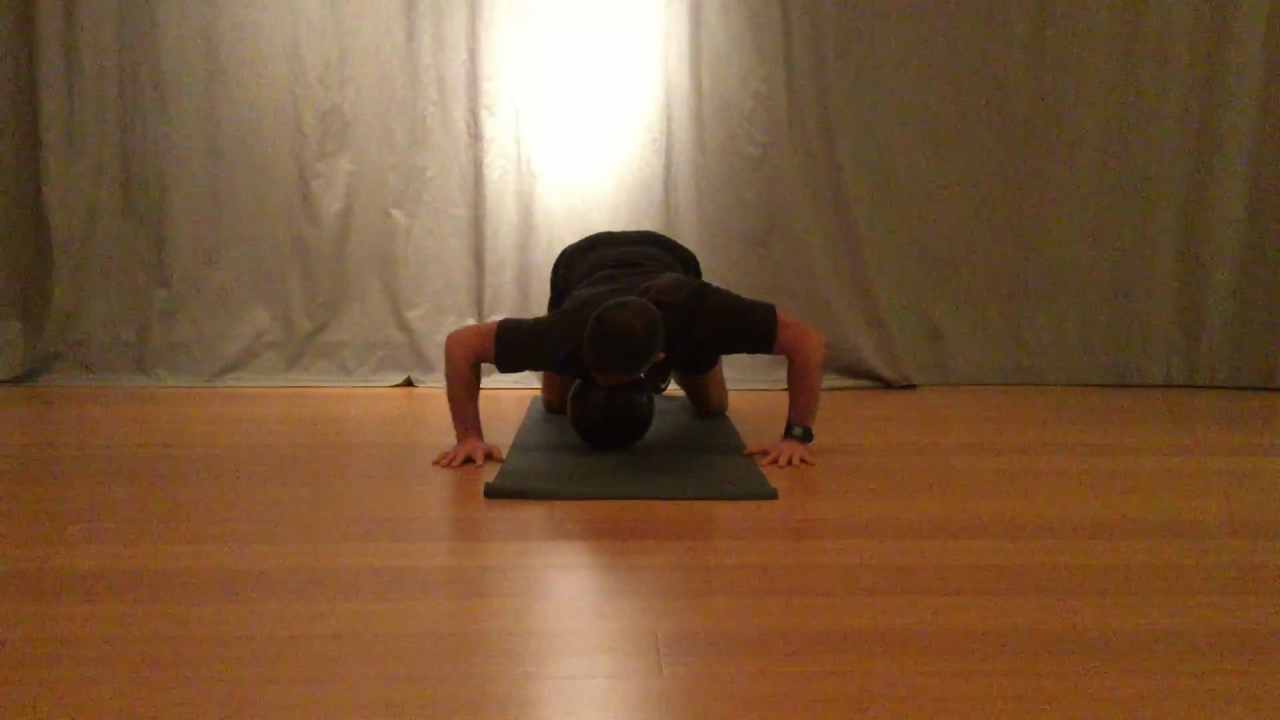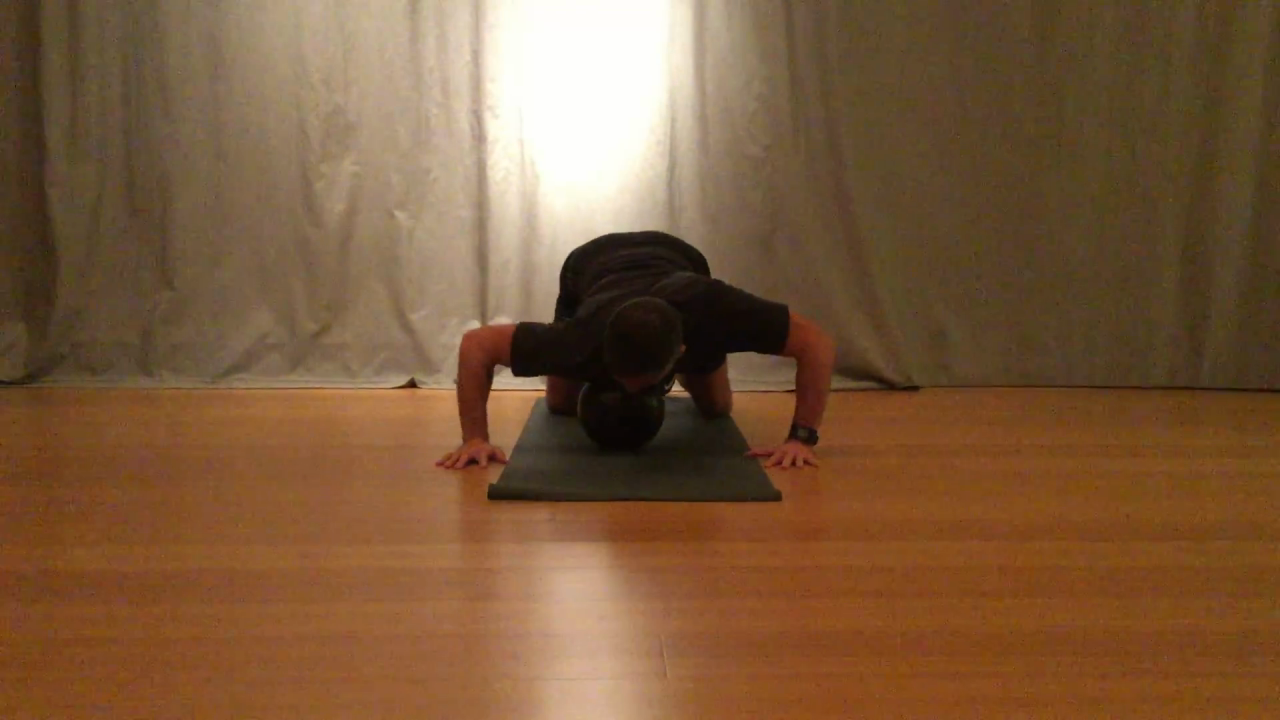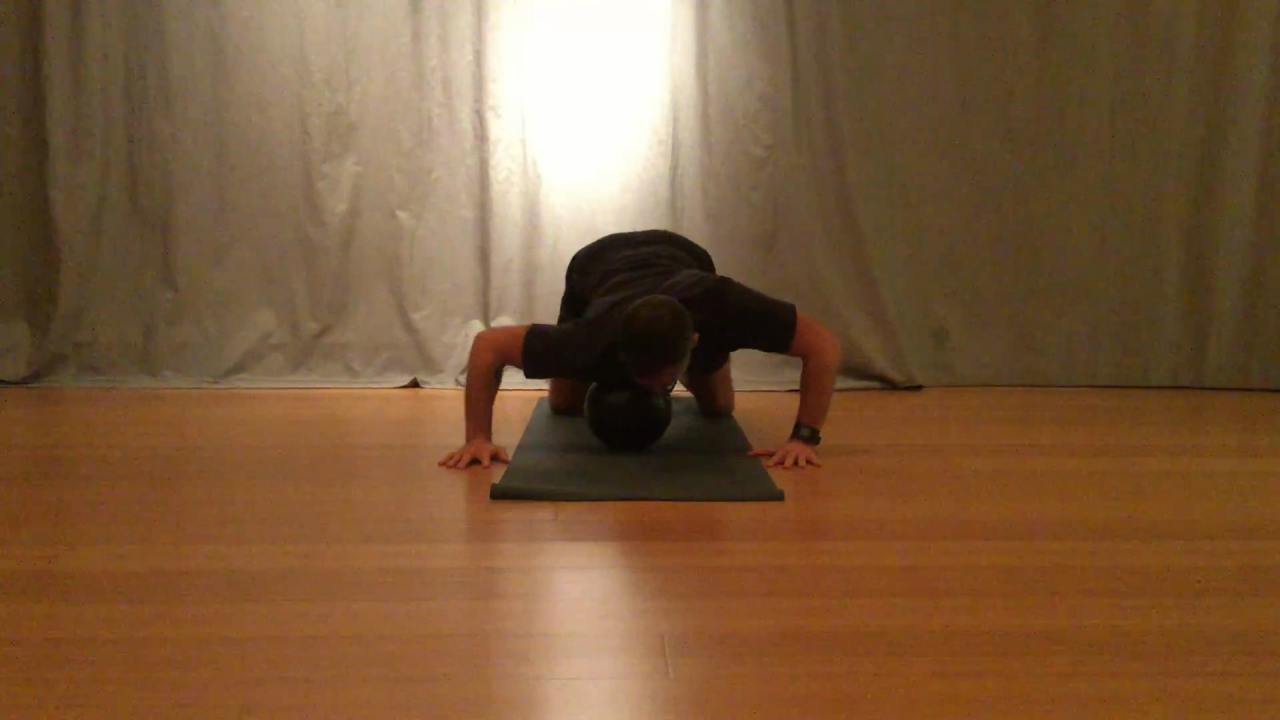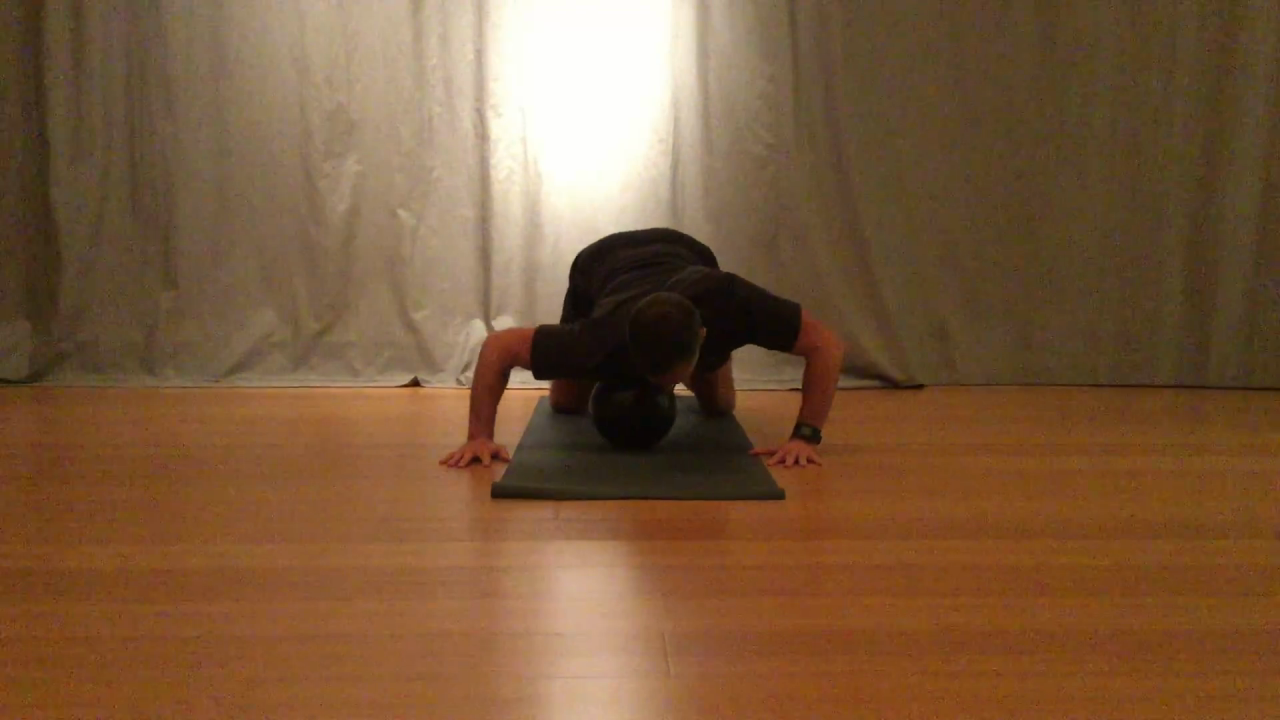
dt=0.2s
person 1, frame 1
left shoulder: (697, 310)
right shoulder: (569, 331)
left elbow: (808, 342)
right elbow: (460, 344)
left wrist: (796, 435)
right wrist: (469, 436)
left hip: (668, 259)
right hip: (582, 263)
left knee: (712, 404)
right knee: (555, 403)
left ankle: (673, 371)
person 1, frame 2
left shoulder: (711, 309)
right shoulder: (585, 338)
left elbow: (818, 345)
right elbow: (475, 344)
left wrist: (801, 437)
right wrist: (475, 438)
left hip: (676, 260)
right hip: (590, 265)
left knee: (716, 406)
right knee: (560, 405)
left ankle: (684, 376)
person 1, frame 3
left shoulder: (720, 305)
right shoulder: (596, 338)
left elbow: (824, 345)
right elbow: (487, 345)
left wrist: (804, 437)
right wrist: (478, 437)
left hip: (681, 258)
right hip: (595, 266)
left knee: (718, 406)
right knee: (563, 405)
left ankle: (690, 379)
person 1, frame 4
left shoulder: (727, 301)
right shoulder: (604, 337)
left elbow: (827, 346)
right elbow: (496, 346)
left wrist: (805, 436)
right wrist: (480, 436)
right hip: (599, 265)
left knee: (719, 404)
right knee: (565, 403)
